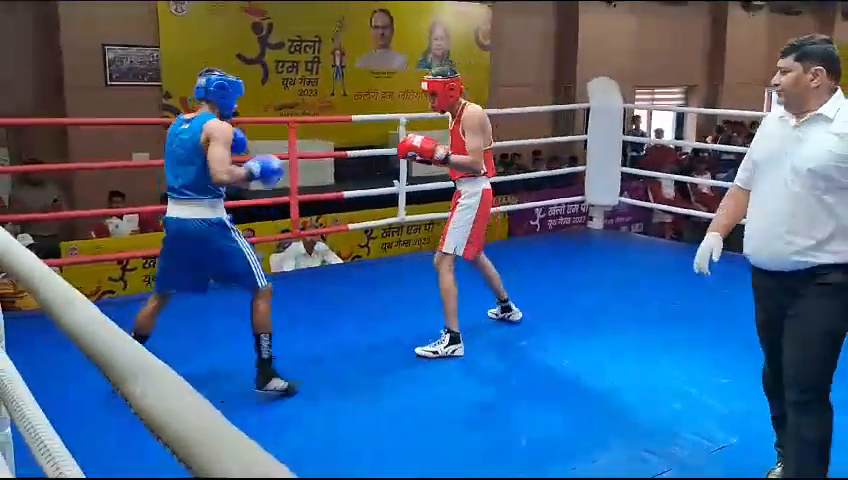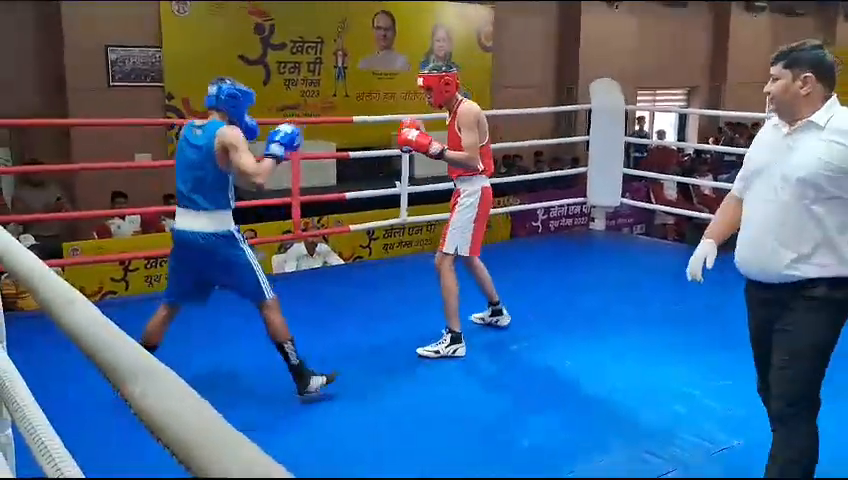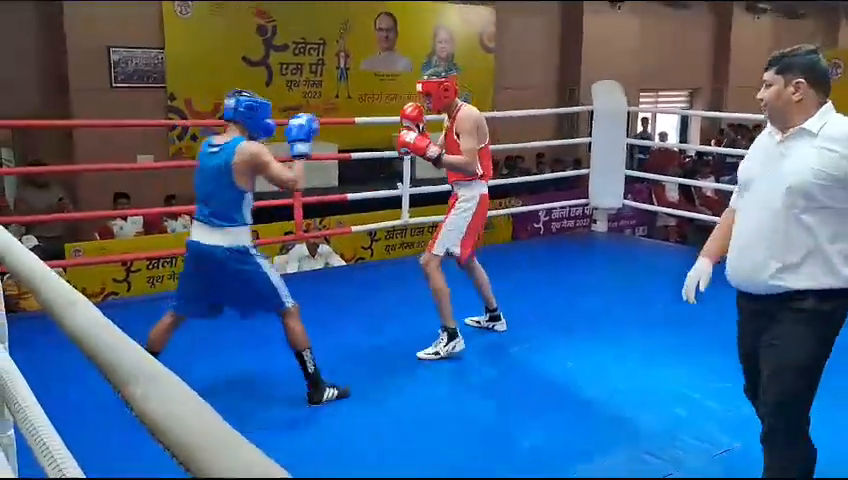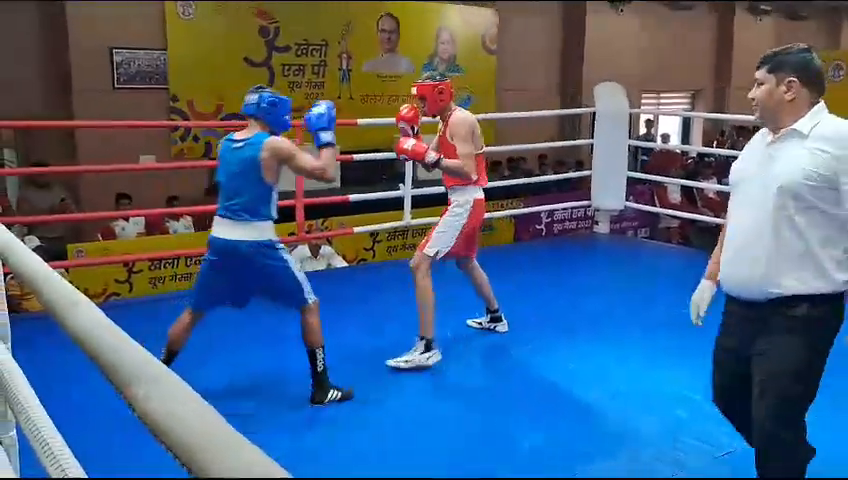
dt=0.1s
person 1, frame 1
right shoulder: (773, 123)
right elbow: (745, 185)
right wrist: (715, 231)
right hip: (769, 277)
left knee: (804, 389)
right knee: (777, 381)
person 1, frame 2
right shoulder: (770, 131)
right elbow: (742, 194)
right wrist: (710, 239)
right hip: (761, 287)
left knee: (792, 403)
right knee: (773, 390)
person 1, frame 3
right shoulder: (766, 140)
right wrist: (706, 261)
left hip: (806, 307)
right hip: (753, 301)
left knee: (782, 413)
right knee: (762, 400)
person 1, frame 4
right shoulder: (760, 141)
right wrist: (710, 277)
left hip: (799, 315)
right hip: (742, 307)
left knee: (776, 424)
right knee: (729, 395)
person 2, frame 1
left shoulder: (176, 126)
right shoulder: (217, 127)
right elbow: (220, 175)
right wrist: (254, 169)
left hip: (175, 221)
right hip: (209, 225)
left knee: (160, 297)
right knee: (260, 292)
right ankle: (266, 375)
person 2, frame 2
left shoulder: (188, 130)
right shoulder: (230, 134)
right elbow: (257, 178)
right wrist: (276, 151)
left hip: (184, 231)
right hip: (218, 235)
left knee: (170, 306)
right knee: (268, 303)
right ankle: (303, 378)
person 2, frame 3
left shoulder: (207, 147)
right shoulder: (250, 150)
right elbow: (292, 182)
right wrist: (301, 146)
left hip: (199, 245)
right hip: (234, 249)
left knee: (177, 315)
right knee: (290, 311)
right ankle: (316, 388)
person 2, frame 4
left shoulder: (226, 142)
right shoulder: (276, 145)
right elbow: (326, 173)
right wrist: (326, 134)
left hip: (222, 240)
right hip: (258, 243)
left knee: (194, 312)
right knee: (309, 306)
right ankle: (321, 388)
person 3, frame 1
left shoulder: (472, 115)
right shoulder: (456, 116)
left elbow: (475, 164)
left wrist: (436, 153)
right wrist: (427, 153)
left hip: (473, 194)
right hip: (469, 192)
left knee: (444, 262)
right knee: (474, 255)
left ankle: (452, 339)
right ankle: (506, 307)
person 3, frame 2
left shoulder: (468, 111)
right shoulder: (455, 112)
left elbow: (471, 161)
right elbow: (455, 155)
left wrist: (431, 147)
right wrist: (423, 142)
left hip: (473, 192)
right hip: (469, 191)
left knee: (444, 262)
right knee: (468, 256)
left ankle: (454, 339)
right ankle: (496, 311)
person 3, frame 3
left shoulder: (468, 116)
right shoulder: (453, 118)
left elbow: (469, 165)
right elbow: (438, 160)
left wrist: (428, 150)
right wrist: (416, 131)
left hip: (471, 198)
right hip: (468, 196)
left knee: (430, 262)
right knee: (466, 259)
left ankle: (450, 336)
right ankle: (493, 316)
person 3, frame 4
left shoulder: (461, 120)
right shoulder: (447, 122)
left elbow: (466, 169)
right elbow: (432, 164)
left wrist: (427, 155)
right wrist: (411, 133)
left hip: (465, 202)
right hip: (465, 201)
left knee: (420, 265)
right knee: (466, 261)
left ankle: (426, 346)
right ankle: (495, 317)
